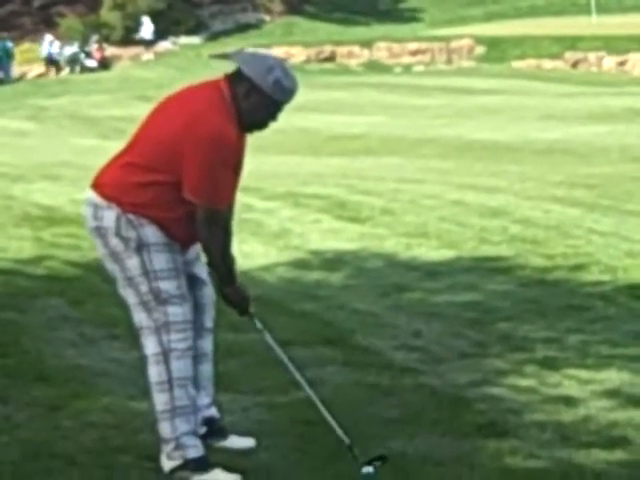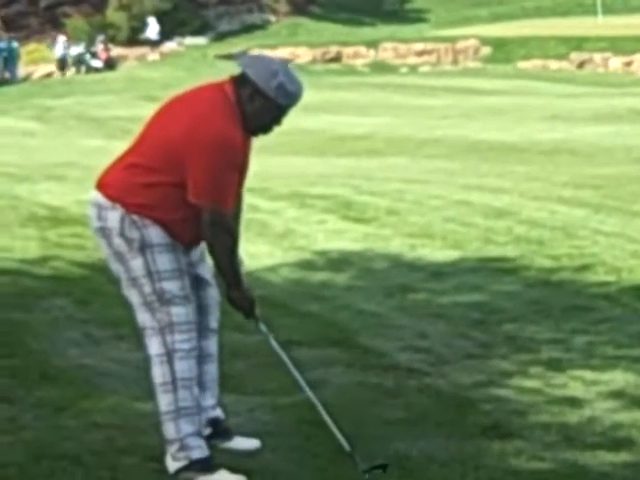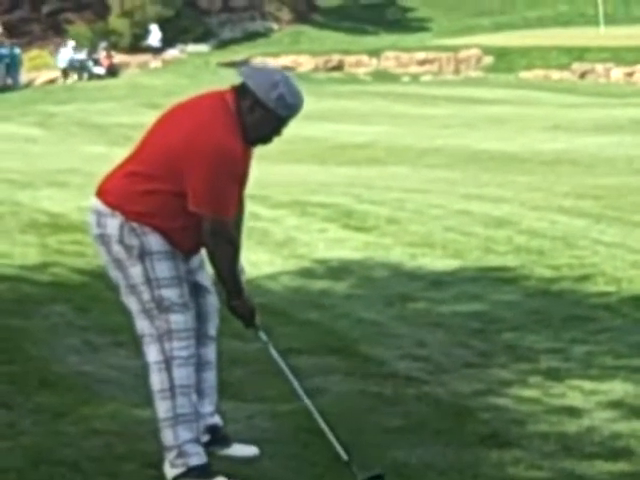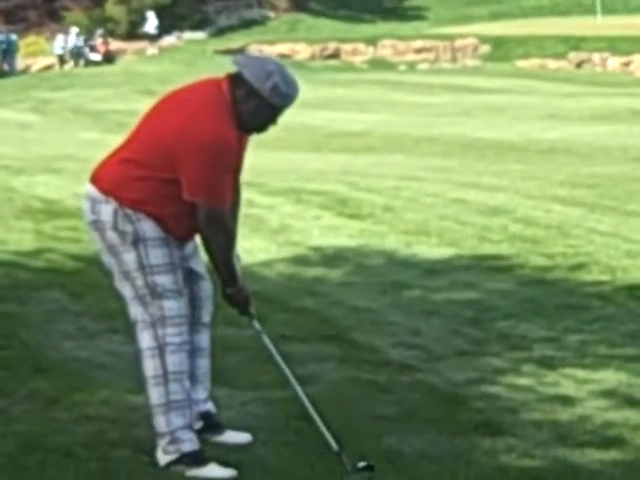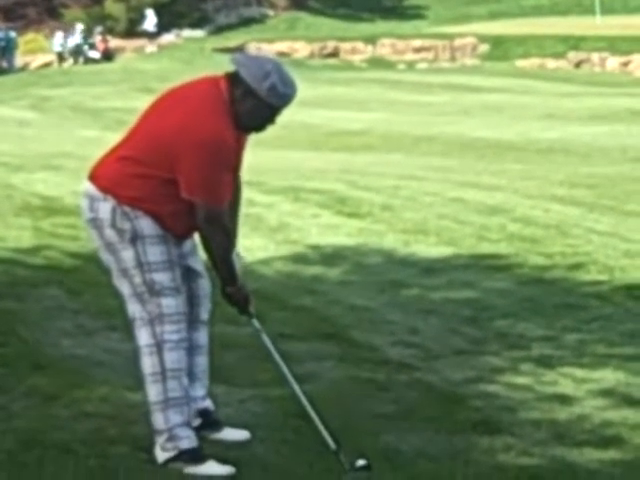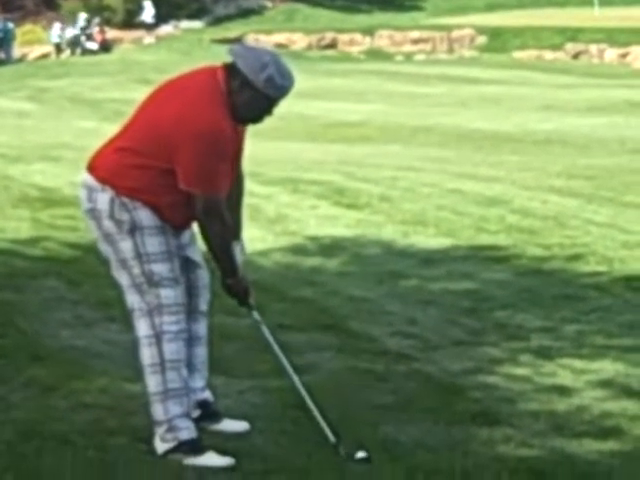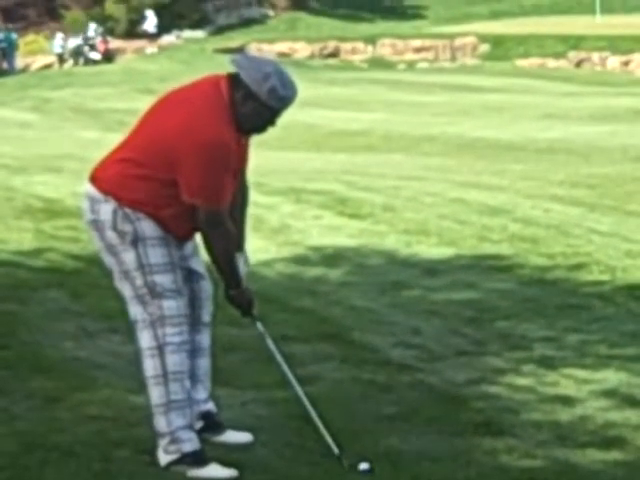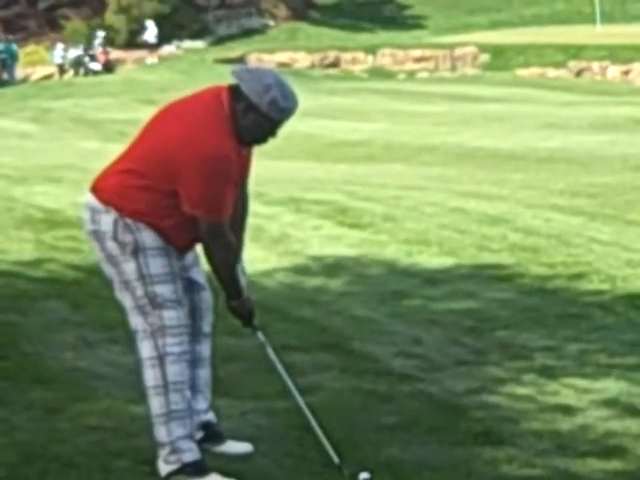
dt=0.2s
person 1, frame 1
left shoulder: (218, 103)
right shoulder: (214, 130)
left elbow: (220, 199)
right elbow: (210, 219)
left wrist: (224, 262)
right wrist: (228, 281)
left hip: (158, 216)
right hip: (127, 218)
left knee: (198, 313)
right knee: (170, 331)
left ankle: (202, 420)
person 1, frame 2
left shoulder: (225, 104)
right shoulder: (217, 133)
left elbow: (229, 197)
right elbow: (216, 223)
left wrist: (232, 264)
right wrist: (235, 285)
left hip: (164, 218)
right hip: (131, 219)
left knee: (203, 313)
right knee: (174, 332)
left ankle: (206, 421)
person 1, frame 3
left shoulder: (227, 113)
right shoulder: (218, 143)
left elbow: (232, 202)
right elbow: (216, 233)
left wrist: (235, 267)
right wrist: (236, 294)
left hip: (166, 226)
right hip: (132, 227)
left knee: (202, 320)
right knee: (172, 339)
left ankle: (204, 428)
person 1, frame 4
left shoulder: (224, 101)
right shoulder: (211, 132)
left elbow: (229, 188)
right elbow: (212, 219)
left wrist: (231, 252)
right wrist: (232, 282)
left hip: (159, 212)
right hip: (124, 212)
left knee: (196, 305)
right knee: (165, 324)
left ankle: (197, 414)
person 1, frame 5
left shoulder: (223, 99)
right shoulder: (209, 131)
left elbow: (230, 182)
right elbow: (211, 219)
left wrist: (232, 250)
right wrist: (231, 281)
left hip: (158, 209)
right hip: (123, 210)
left knee: (194, 302)
right knee: (163, 321)
left ankle: (195, 412)
right ankle: (174, 443)
person 1, frame 6
left shoulder: (222, 91)
right shoulder: (206, 122)
left elbow: (231, 172)
right elbow: (209, 210)
left wrist: (235, 240)
right wrist: (232, 273)
left hip: (157, 199)
right hip: (121, 200)
left knee: (193, 293)
right knee: (163, 311)
left ankle: (195, 402)
right ankle: (174, 433)
person 1, frame 7
left shoulder: (226, 101)
right shoulder: (209, 133)
left elbow: (236, 182)
right elbow: (213, 222)
left wrist: (238, 252)
right wrist: (235, 284)
left hip: (160, 210)
right hip: (125, 212)
left knee: (196, 304)
right knee: (166, 323)
left ankle: (198, 415)
person 1, frame 8
left shoulder: (228, 112)
right shoulder: (209, 146)
left elbow: (237, 194)
right elbow: (214, 233)
left wrist: (236, 264)
right wrist: (236, 295)
left hip: (161, 221)
right hip: (124, 222)
left knee: (196, 315)
right knee: (166, 333)
left ankle: (198, 425)
